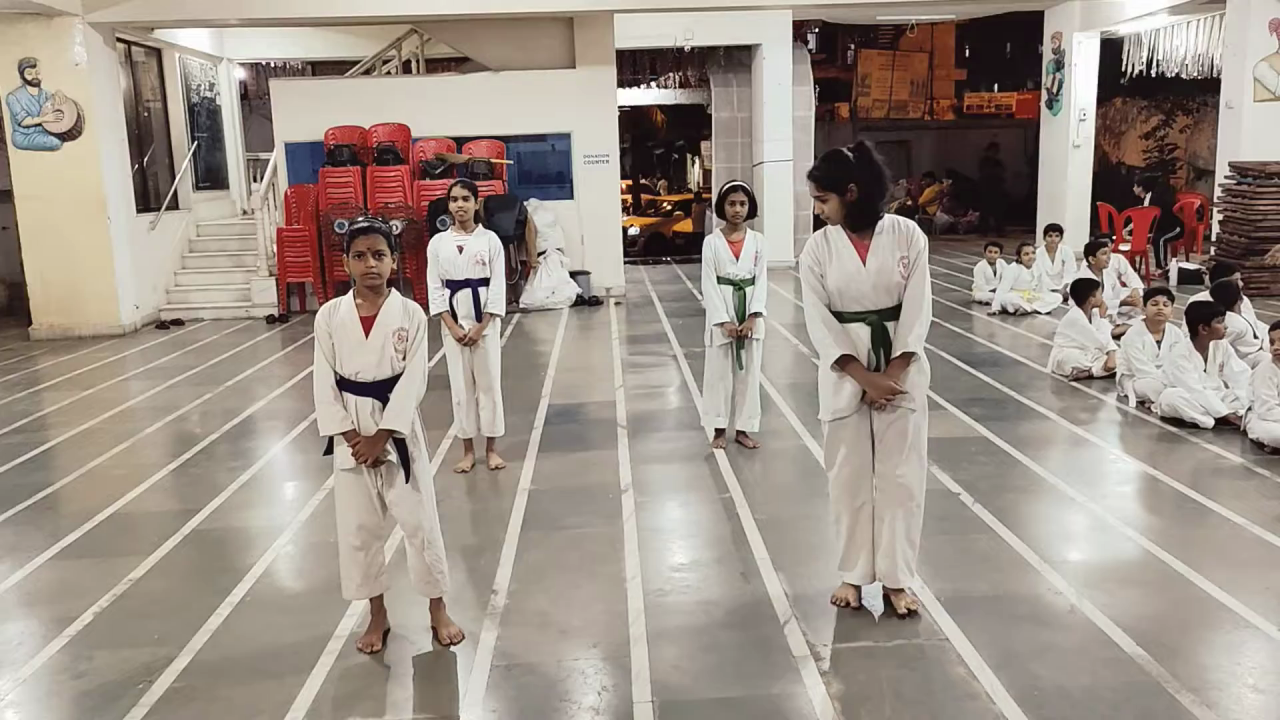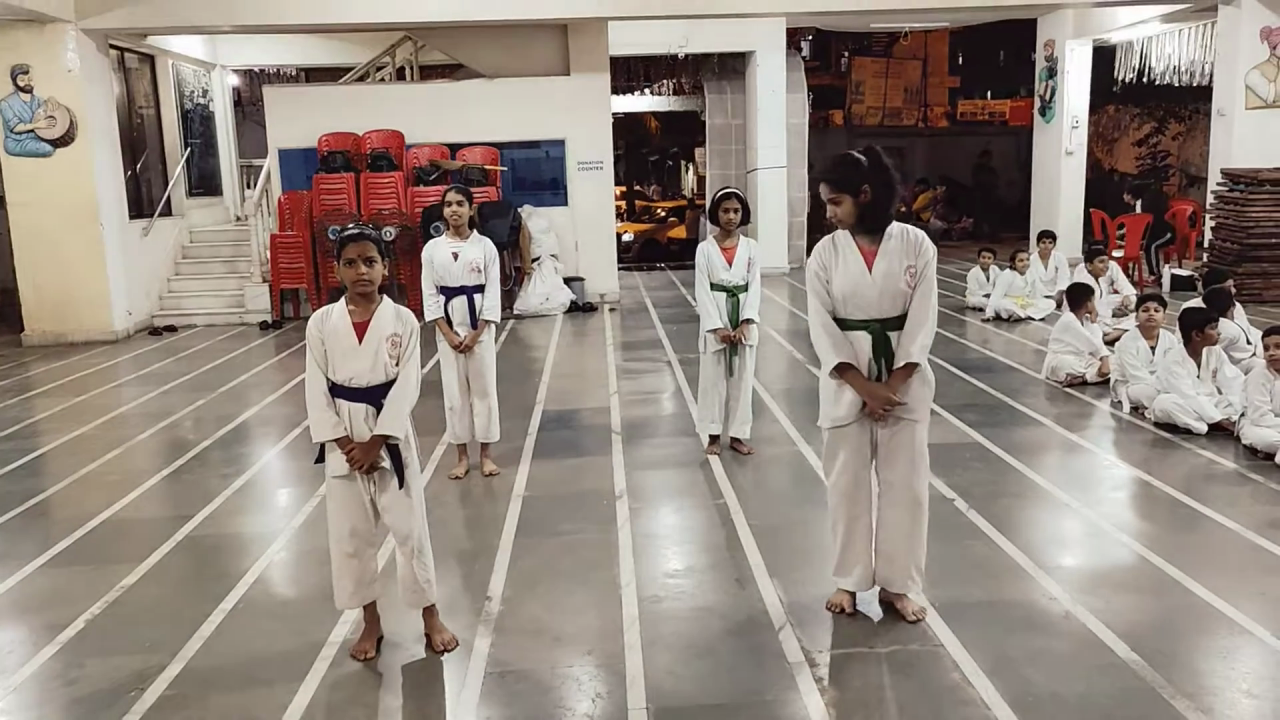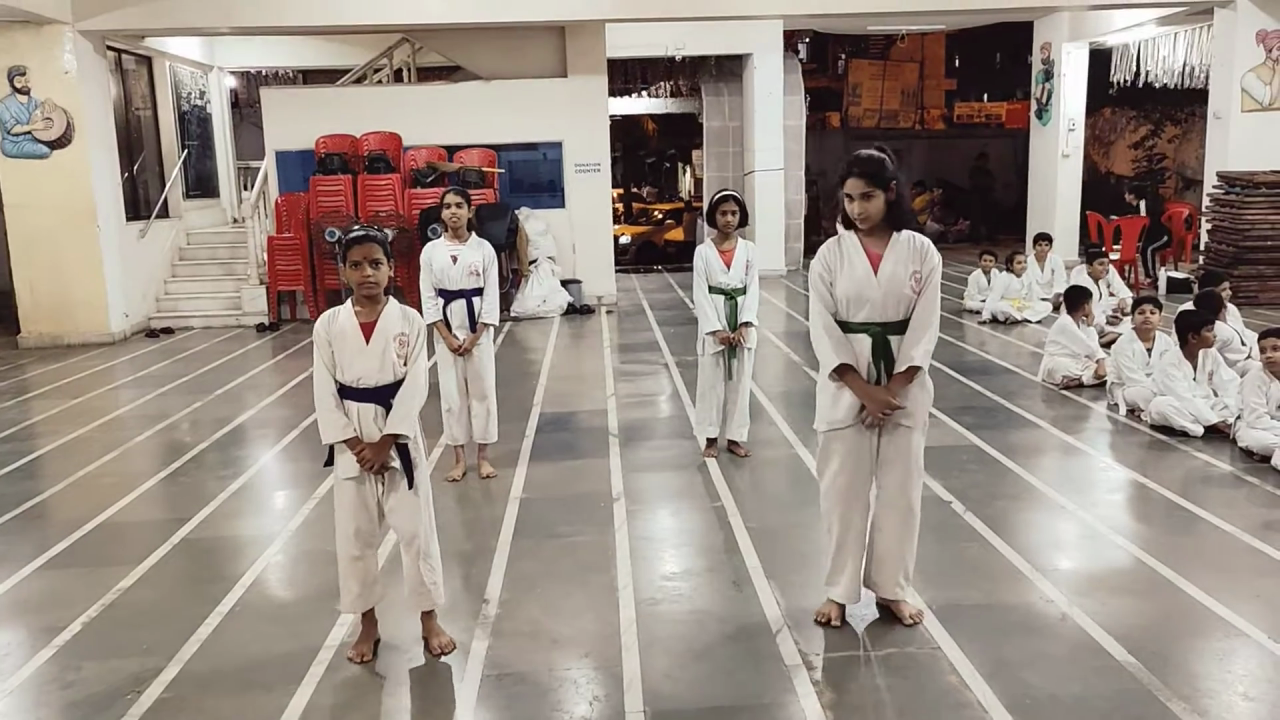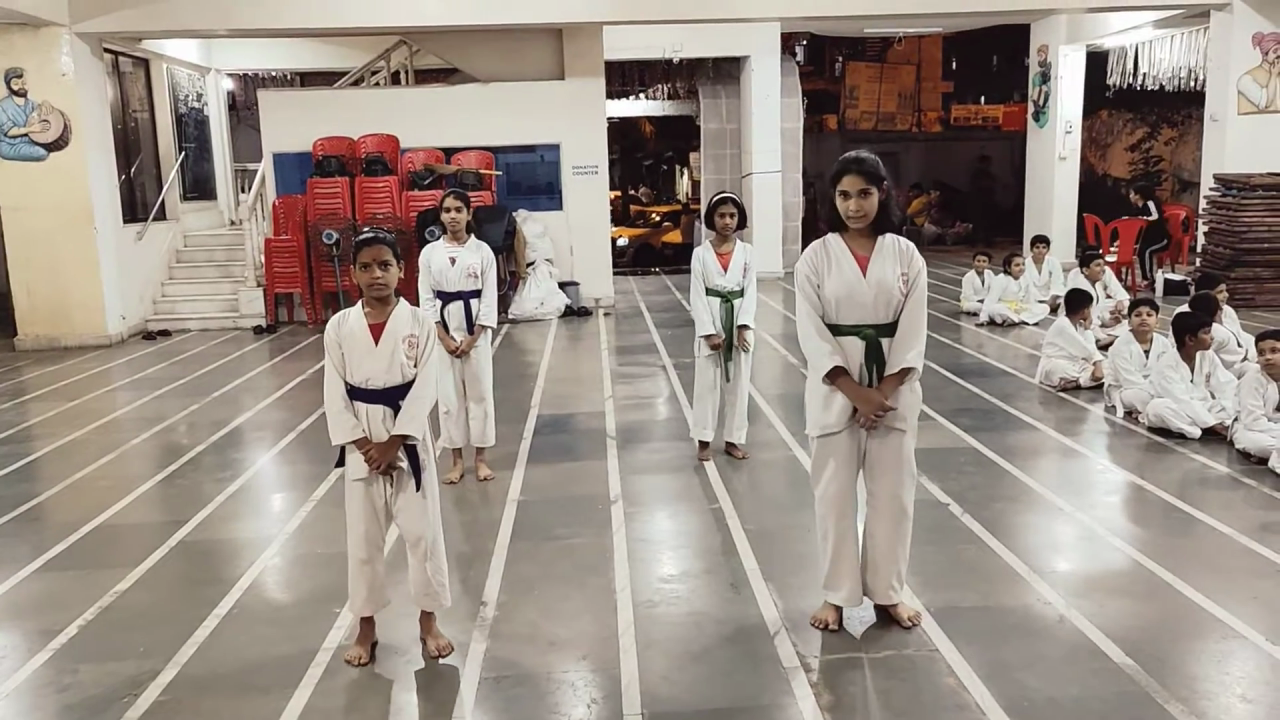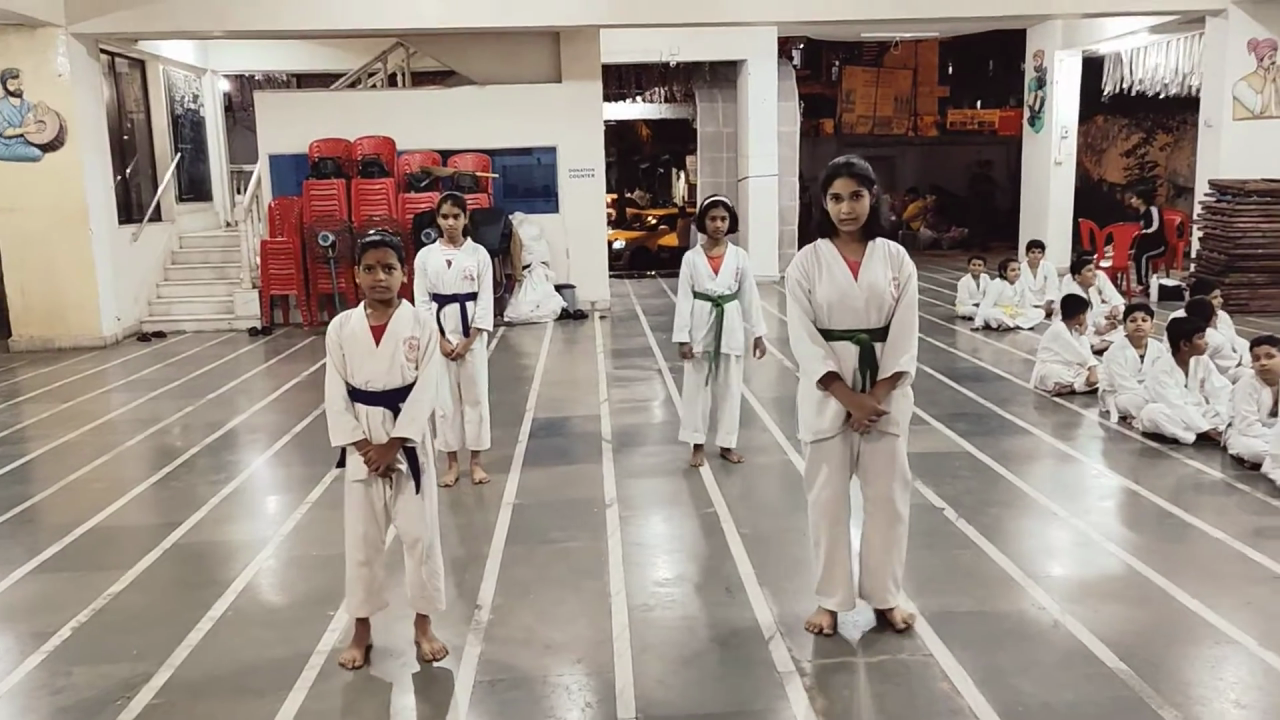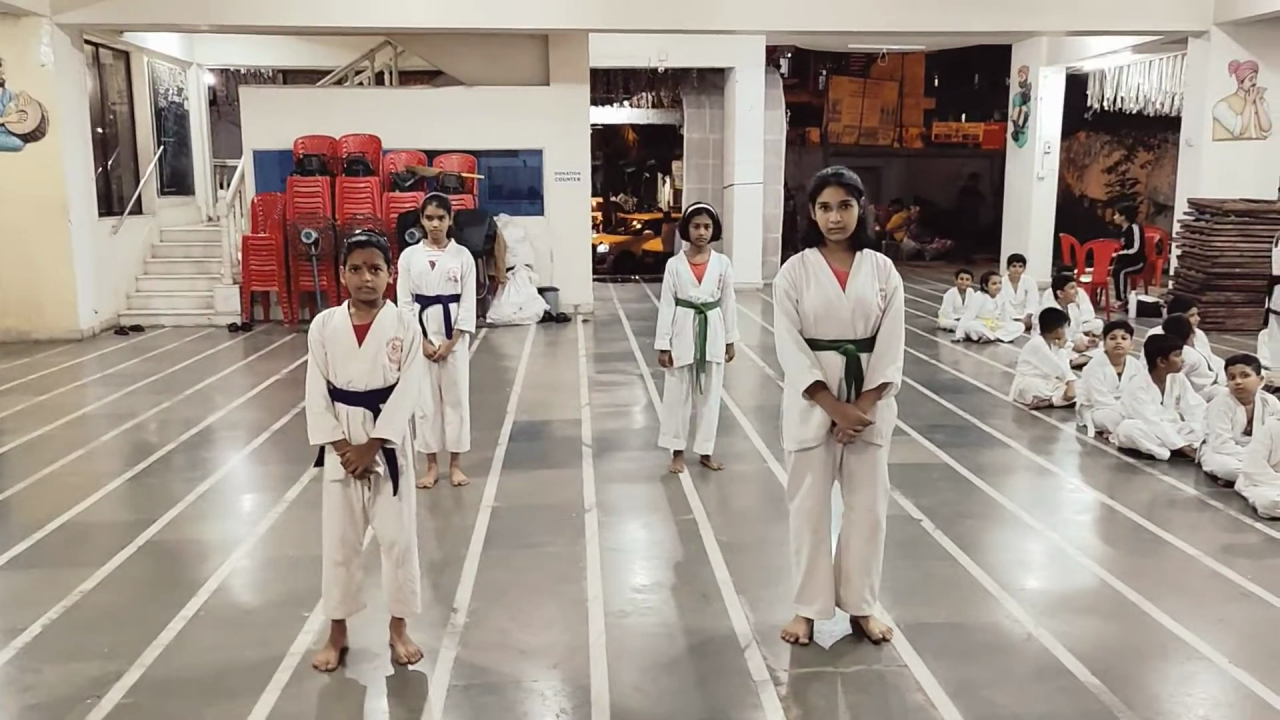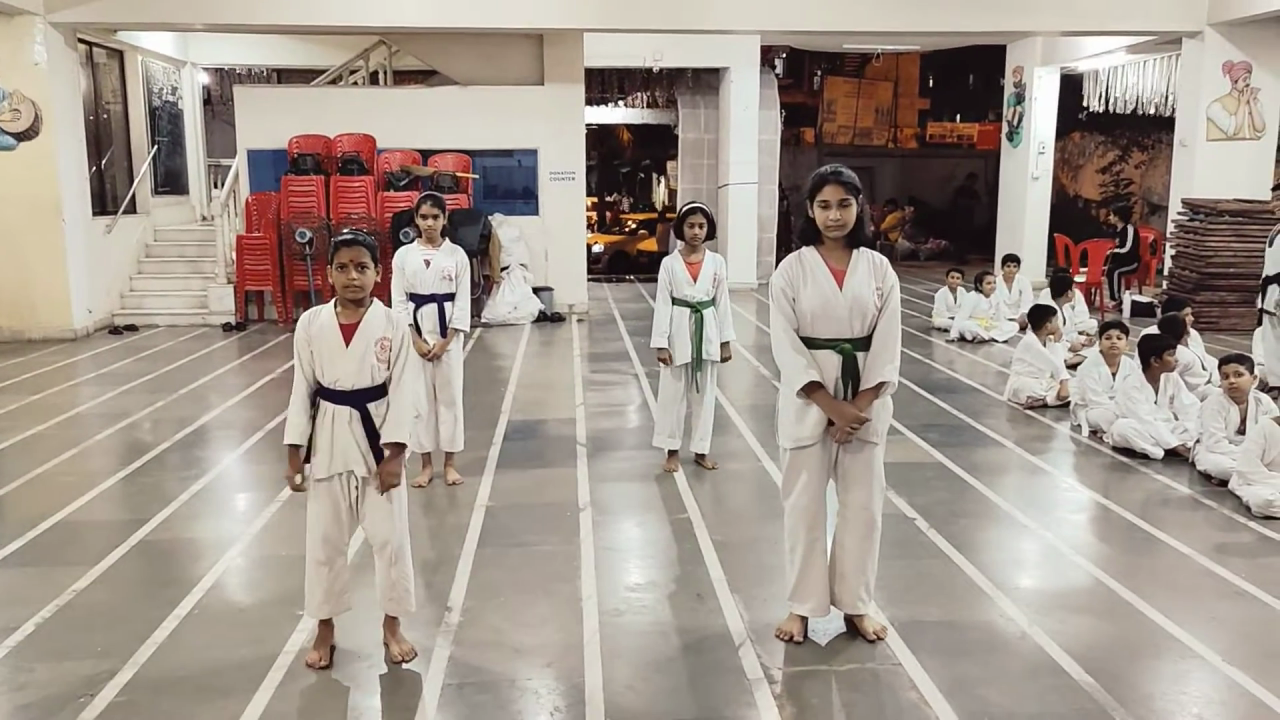
dt=0.3s
person 1, frame 1
left shoulder: (906, 235)
right shoulder: (818, 248)
left elbow: (917, 309)
right elbow: (819, 321)
left wrist: (891, 375)
right wrist: (865, 378)
left hip: (901, 369)
right hip: (844, 373)
left knee: (902, 475)
right knee: (848, 476)
left ankle: (896, 577)
right ankle: (854, 573)
person 1, frame 2
left shoulder: (915, 244)
right shoulder: (826, 252)
left elbow: (922, 320)
right elbow: (822, 328)
left wrist: (892, 385)
right wrist: (865, 388)
left hip: (904, 379)
right hip: (846, 382)
left knee: (906, 483)
right knee: (846, 483)
left ankle: (896, 584)
right ankle: (849, 579)
person 1, frame 3
left shoulder: (921, 251)
right shoulder: (831, 254)
left elbow: (924, 327)
right elbow: (823, 329)
left wrist: (892, 390)
right wrist: (865, 390)
left hip: (904, 385)
right hip: (845, 386)
left knee: (900, 489)
right knee: (840, 488)
left ankle: (891, 588)
right ankle: (839, 590)
person 1, frame 4
left shoulder: (905, 254)
right shoulder: (816, 257)
left elbow: (913, 329)
right elbow: (812, 332)
left wrist: (884, 392)
right wrist: (856, 393)
left hip: (892, 387)
right hip: (834, 389)
left knee: (893, 491)
right knee: (833, 492)
left ankle: (887, 591)
right ankle: (837, 593)
person 1, frame 5
left shoulder: (895, 258)
right shoulder: (807, 262)
left elbow: (905, 333)
right elbow: (804, 338)
left wrist: (878, 395)
right wrist: (849, 398)
left hip: (885, 391)
right hip: (827, 392)
left knee: (888, 494)
right knee: (827, 497)
left ankle: (885, 595)
right ankle: (830, 598)
person 1, frame 6
left shoulder: (882, 269)
right shoulder: (795, 270)
left elbow: (891, 344)
right elbow: (790, 346)
left wrist: (863, 405)
right wrist: (834, 407)
left hip: (869, 401)
right hip: (812, 401)
left knee: (868, 504)
right knee: (808, 504)
left ankle: (861, 605)
right ankle: (807, 607)
person 1, frame 7
left shoulder: (877, 268)
right shoulder: (793, 268)
left elbow: (887, 341)
right elbow: (785, 342)
left wrist: (863, 403)
right wrist: (831, 404)
left hip: (865, 399)
right hip: (808, 398)
left knee: (863, 503)
right knee: (804, 503)
left ankle: (855, 604)
right ankle: (801, 605)
person 2, frame 1
left shoulder: (410, 314)
right shoulder: (330, 316)
left elbow: (413, 381)
right elbow: (325, 382)
left wrist: (381, 436)
right wrist: (350, 436)
left hip: (398, 432)
right hip: (350, 437)
left knee: (420, 523)
right knee: (357, 530)
left ankle: (437, 608)
right ankle: (378, 615)
person 2, frame 2
left shoulder: (402, 321)
right shoulder: (321, 323)
left elbow: (406, 387)
right elbow: (316, 389)
left wrist: (376, 442)
right wrist: (344, 442)
left hip: (391, 438)
right hip: (343, 444)
left knee: (410, 529)
right knee: (349, 536)
left ankle: (430, 615)
right ankle: (371, 621)
person 2, frame 3
left shoulder: (409, 321)
right shoulder: (329, 325)
left elbow: (415, 388)
right elbow: (325, 392)
left wrist: (386, 443)
right wrist: (354, 443)
left hip: (400, 439)
right hip: (351, 443)
left knee: (416, 531)
right knee: (354, 537)
left ankle: (429, 619)
right ankle: (368, 625)
person 2, frame 4
left shoulder: (419, 322)
right shoulder: (339, 326)
left elbow: (424, 389)
right elbow: (335, 394)
left wrist: (393, 442)
right wrist: (363, 444)
left hip: (408, 440)
right hip: (360, 444)
left knee: (423, 532)
right knee: (362, 539)
left ankle: (428, 621)
right ankle: (366, 627)
person 2, frame 5
left shoulder: (421, 324)
right shoulder: (341, 327)
left elbow: (425, 391)
right elbow: (336, 394)
left wrist: (393, 444)
right wrist: (363, 446)
left hip: (408, 441)
right hip: (361, 444)
left knee: (420, 534)
right knee: (361, 539)
left ankle: (423, 624)
right ankle: (361, 629)
person 2, frame 6
left shoulder: (404, 326)
right shoulder: (324, 325)
left elbow: (406, 392)
right elbow: (316, 393)
left wrist: (372, 446)
right wrist: (342, 447)
left hip: (388, 443)
right hip: (341, 443)
left knee: (398, 537)
right knee: (339, 540)
left ankle: (398, 627)
right ankle: (337, 631)
person 2, frame 7
left shoulder: (392, 324)
right shoulder: (312, 323)
left elbow: (402, 389)
right elbow: (302, 389)
left wrist: (395, 451)
right wrist: (294, 449)
left hip: (379, 437)
right hip: (328, 438)
left knee: (390, 535)
right knee: (323, 539)
left ankle: (391, 626)
right ankle: (325, 630)
person 3, frame 1
left shoulder: (490, 239)
right shoulder: (438, 243)
left elbow: (497, 286)
right elbow: (435, 289)
left wrist: (480, 326)
right wrist: (453, 327)
left hip: (484, 320)
right hip: (452, 323)
left knee: (488, 383)
right knee: (461, 385)
left ankle: (491, 448)
right ankle: (468, 450)
person 3, frame 2
left shoulder: (485, 246)
right shoulder: (432, 248)
left elbow: (492, 292)
right elbow: (430, 295)
left wrist: (476, 333)
right wrist: (449, 334)
left hip: (479, 326)
right hip: (448, 329)
left knee: (484, 388)
right knee: (454, 391)
left ankle: (485, 453)
right ankle: (462, 455)
person 3, frame 3
left shoulder: (483, 248)
right shoulder: (431, 251)
left elbow: (491, 295)
right elbow: (428, 297)
left wrist: (475, 336)
right wrist: (448, 337)
left hip: (479, 329)
right hip: (446, 332)
left knee: (483, 390)
right knee: (452, 393)
left ankle: (483, 455)
right ankle: (460, 458)
person 3, frame 4
left shoulder: (482, 251)
right shoulder: (429, 253)
left elbow: (489, 298)
right elbow: (427, 299)
left wrist: (472, 338)
right wrist: (445, 339)
left hip: (476, 332)
right hip: (443, 334)
left knee: (480, 393)
right knee: (449, 395)
left ankle: (480, 458)
right ankle: (457, 460)
person 3, frame 5
left shoulder: (478, 254)
right shoulder: (426, 256)
left elbow: (485, 301)
right elbow: (422, 302)
left wrist: (468, 341)
right wrist: (441, 341)
left hip: (472, 335)
right hip: (438, 336)
left knee: (475, 396)
right knee: (446, 398)
left ankle: (476, 461)
right ankle: (452, 463)
person 3, frame 6
left shoulder: (462, 256)
right shoulder: (409, 256)
left elbow: (468, 303)
right elbow: (404, 302)
left wrist: (450, 343)
right wrist: (423, 343)
left hip: (453, 336)
right hip: (420, 338)
left knee: (456, 397)
right knee: (425, 399)
left ankle: (455, 463)
right ankle: (431, 464)
person 3, frame 7
left shoulder: (456, 254)
right shoulder: (404, 255)
left elbow: (463, 301)
right elbow: (399, 301)
left wrist: (444, 342)
right wrist: (417, 341)
left hip: (448, 335)
right hip: (414, 336)
left knee: (450, 397)
right knee: (420, 398)
left ankle: (449, 462)
right ankle: (426, 463)
person 4, frame 1
left shoulder: (757, 240)
right shoulder: (712, 242)
left elbow: (761, 280)
right elbow: (709, 284)
left wrist: (753, 317)
right wrist: (724, 321)
left hip: (750, 315)
right hip: (721, 316)
left knee: (749, 373)
right knee: (719, 373)
left ankle: (743, 428)
right ankle: (719, 429)
person 4, frame 2
left shoulder: (750, 247)
right shoulder: (705, 249)
left elbow: (754, 287)
right elbow: (702, 291)
left wrist: (745, 323)
right wrist: (717, 327)
left hip: (744, 322)
right hip: (715, 323)
left knee: (742, 379)
right knee: (713, 379)
left ankle: (737, 434)
right ankle: (714, 435)
person 4, frame 3
left shoulder: (748, 249)
right shoulder: (703, 251)
left elbow: (752, 289)
right elbow: (700, 294)
left wrist: (744, 325)
right wrist: (716, 329)
left hip: (742, 325)
right hip: (713, 325)
left knee: (740, 383)
right knee: (711, 382)
left ankle: (734, 437)
right ankle: (711, 438)
person 4, frame 4
left shoulder: (747, 252)
right shoulder: (701, 254)
left elbow: (750, 292)
right elbow: (697, 296)
left wrist: (743, 327)
right wrist: (709, 333)
left hip: (738, 326)
right hip: (710, 326)
left knee: (738, 385)
right knee: (706, 385)
left ankle: (733, 439)
right ankle: (704, 440)
person 4, frame 5
left shoulder: (739, 256)
right shoulder: (691, 257)
left elbow: (749, 296)
right elbow: (684, 298)
left wrist: (757, 333)
right wrist: (682, 337)
left hip: (731, 329)
right hip: (701, 329)
left knee: (729, 389)
right knee: (696, 388)
left ankle: (726, 444)
right ankle: (697, 445)
person 4, frame 6
left shoulder: (723, 263)
right shoulder: (675, 264)
left elbow: (727, 303)
right elbow: (667, 305)
left wrist: (730, 339)
right wrist: (663, 345)
left hip: (712, 334)
right hip: (683, 334)
left knee: (710, 395)
right knee: (677, 395)
left ankle: (705, 451)
right ankle: (677, 451)
person 4, frame 7
left shoulder: (716, 262)
right shoulder: (669, 263)
left elbow: (722, 302)
right elbow: (662, 304)
left wrist: (726, 340)
right wrist: (661, 343)
left hip: (707, 333)
right hip: (678, 332)
left knee: (704, 394)
right knee: (672, 394)
left ankle: (701, 450)
right ankle: (672, 450)
